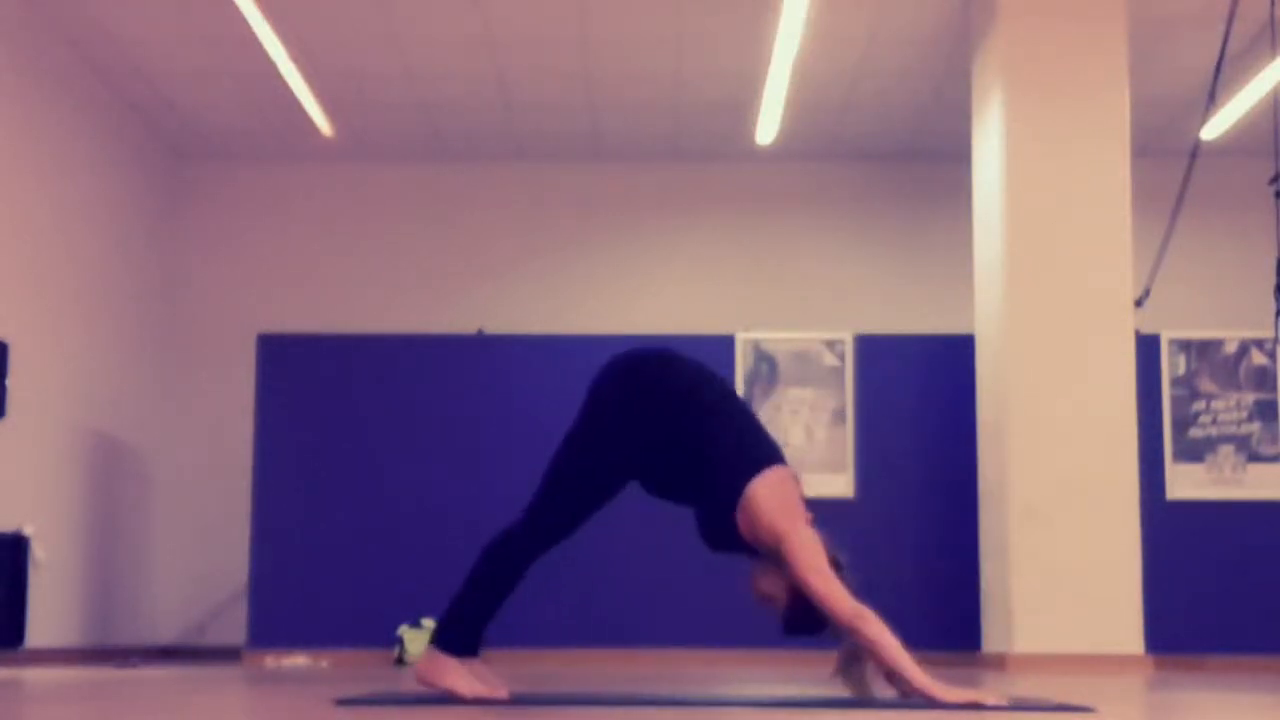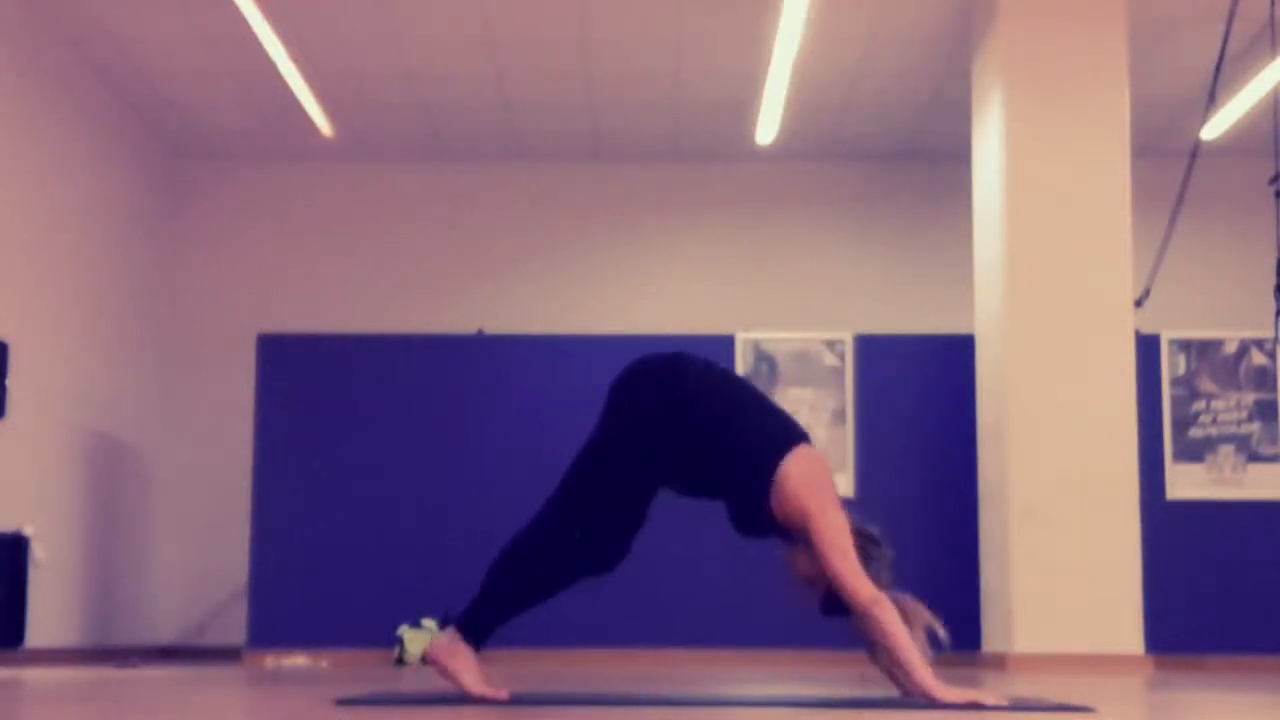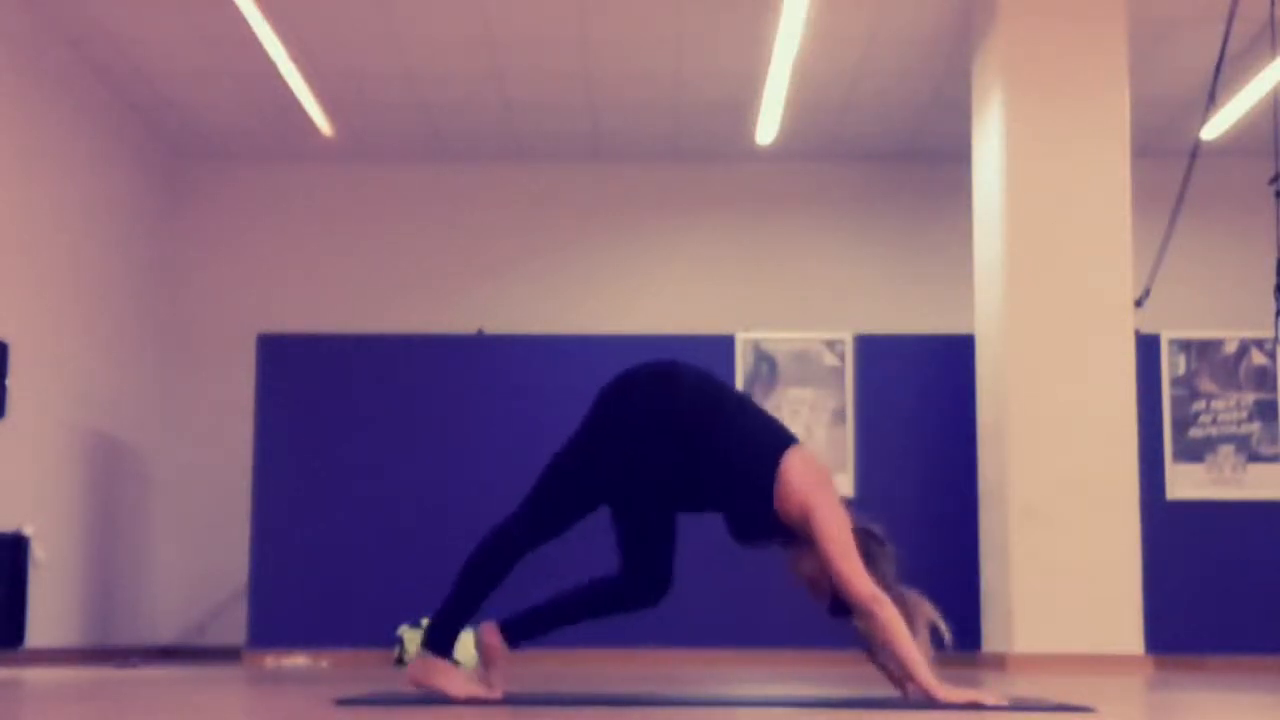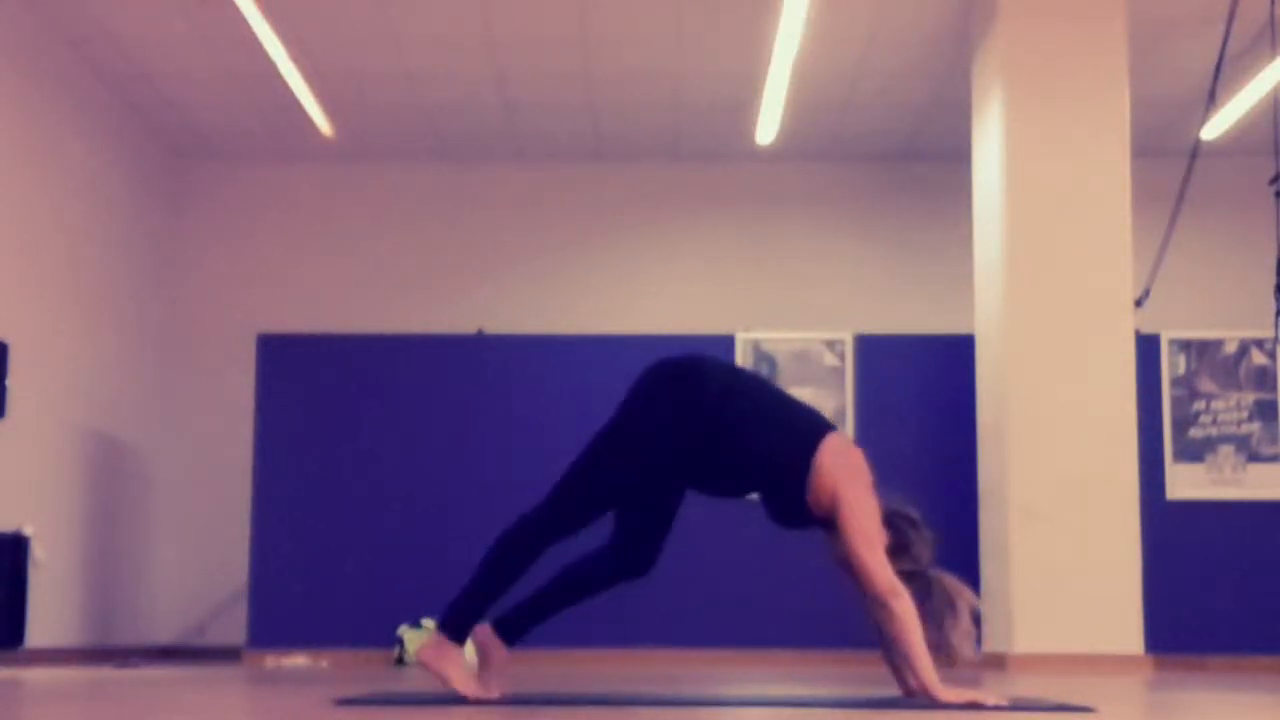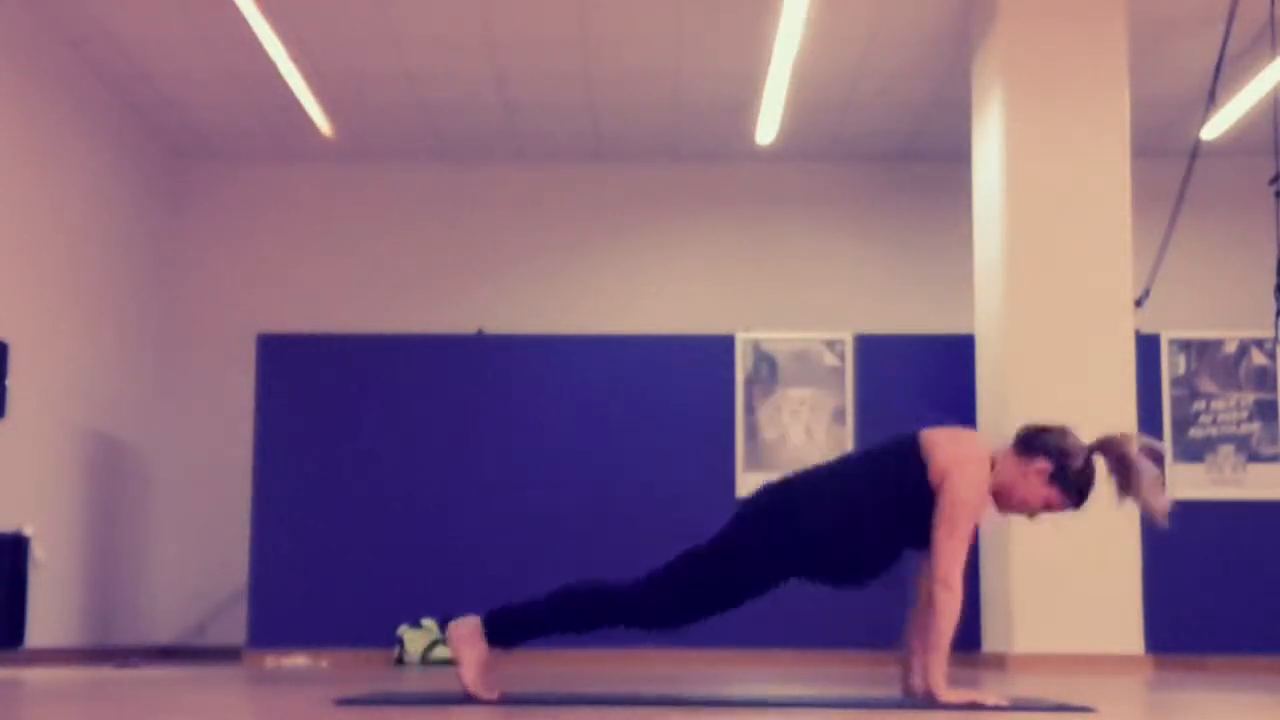
dt=0.2s
person 1, frame 1
left shoulder: (784, 525)
right shoulder: (780, 525)
left elbow: (852, 617)
right elbow: (853, 615)
left wrist: (910, 678)
right wrist: (932, 688)
left hip: (664, 397)
right hip: (637, 394)
left knee: (546, 527)
right knee: (543, 524)
left ankle: (456, 651)
right ankle: (448, 652)
person 1, frame 2
left shoulder: (817, 508)
right shoulder: (814, 509)
left elbow: (871, 604)
right elbow: (869, 603)
left wrist: (917, 681)
right wrist: (933, 689)
left hip: (675, 407)
right hip: (660, 402)
left knee: (598, 550)
right knee: (561, 531)
left ankle: (461, 638)
right ankle: (455, 639)
person 1, frame 3
left shoulder: (818, 510)
right shoulder: (816, 510)
left elbow: (868, 604)
right elbow: (871, 600)
left wrist: (914, 682)
right wrist: (933, 688)
left hip: (660, 418)
right hip: (648, 407)
left knee: (647, 583)
right knee: (533, 523)
left ankle: (500, 639)
right ankle: (436, 653)
person 1, frame 4
left shoulder: (849, 494)
right shoulder: (850, 495)
left elbow: (882, 596)
right elbow: (889, 592)
left wrist: (913, 679)
right wrist: (935, 687)
left hip: (686, 416)
right hip: (679, 410)
left knee: (632, 555)
right knee: (554, 519)
left ankle: (494, 636)
right ankle: (447, 640)
person 1, frame 5
left shoulder: (971, 468)
right shoulder: (969, 472)
left elbow: (932, 586)
right elbow: (943, 582)
left wrist: (917, 672)
right wrist: (935, 684)
left hip: (803, 527)
right hip: (793, 528)
left knee: (665, 597)
right knee: (654, 600)
left ankle: (486, 630)
right ankle: (482, 631)
